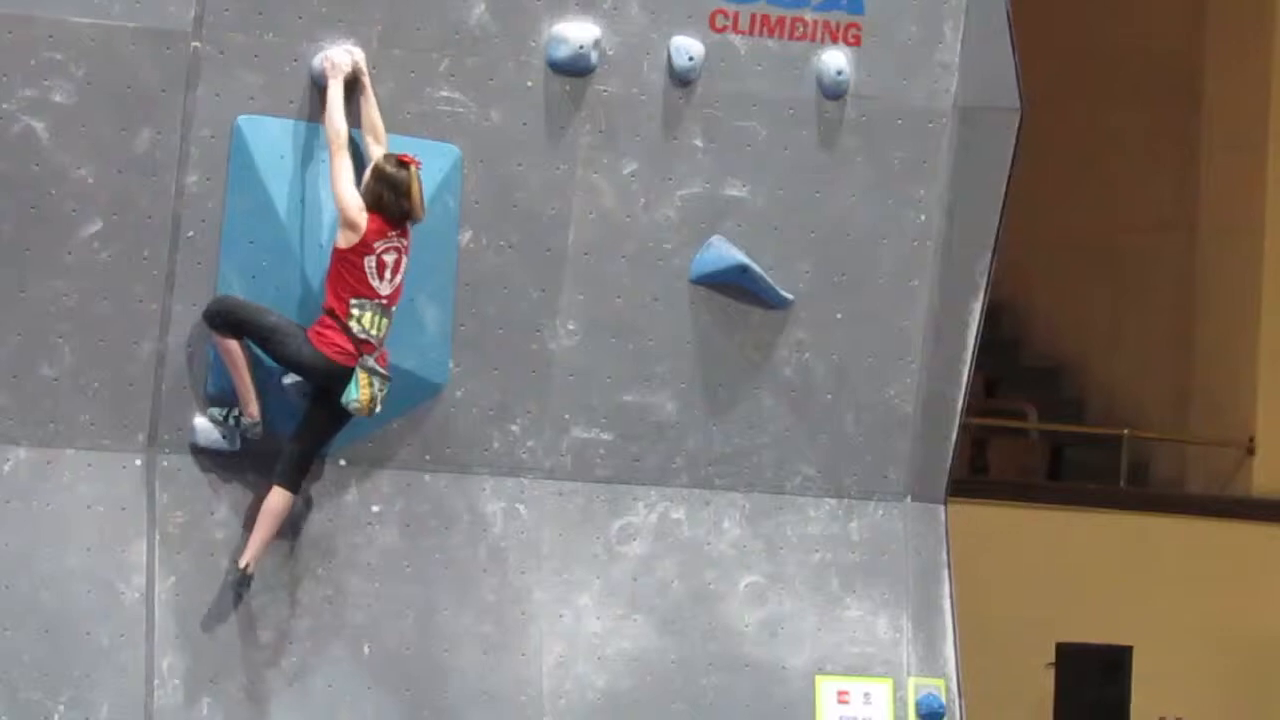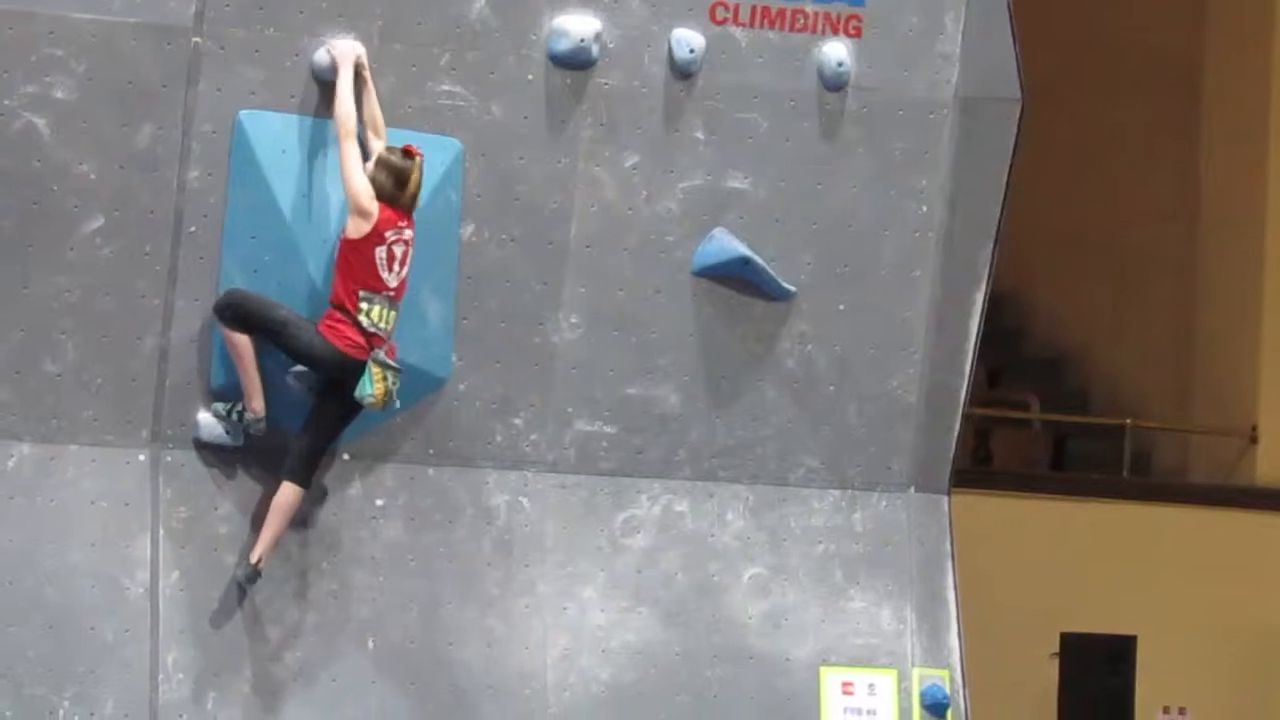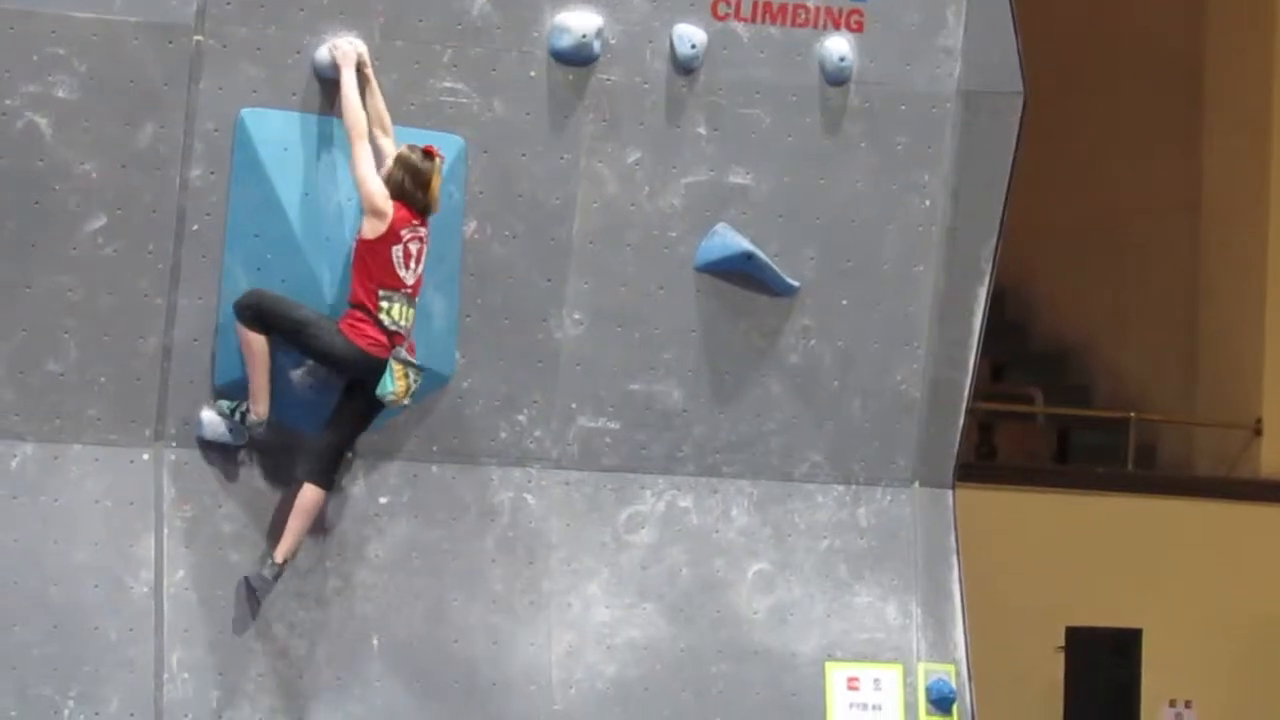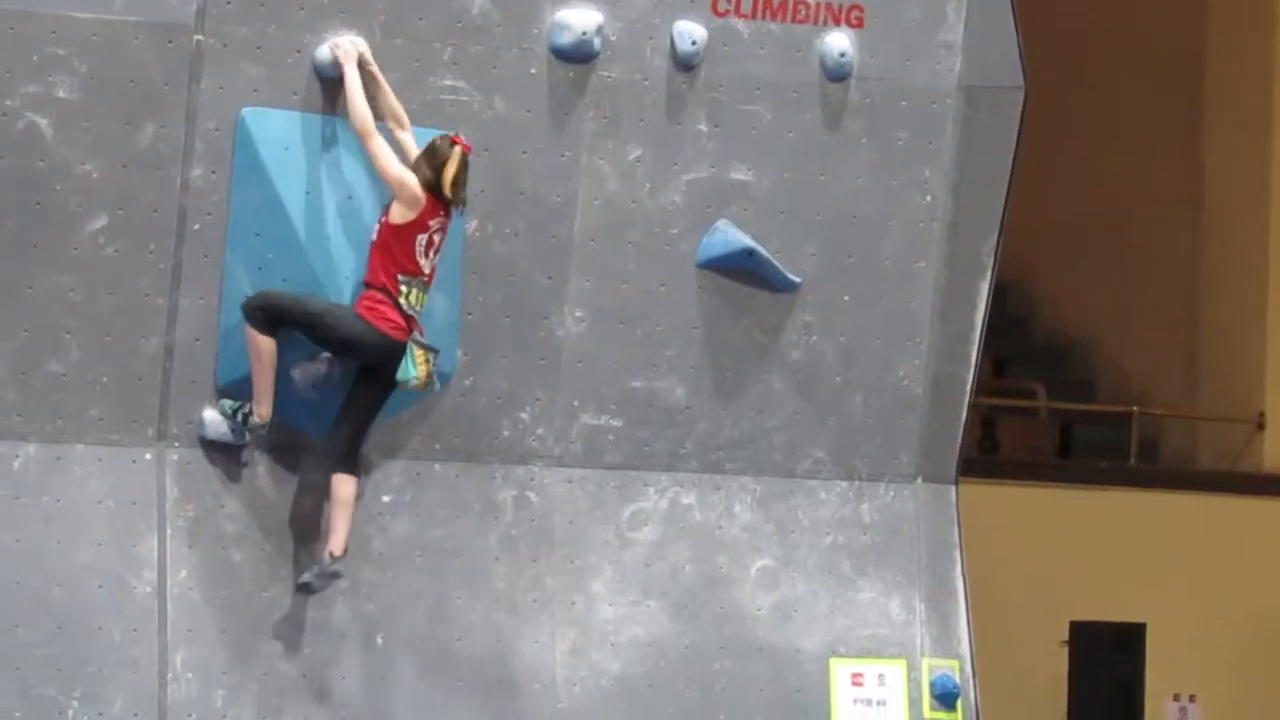
dt=0.3s
person 1, frame 1
left shoulder: (357, 222)
right shoulder: (401, 227)
left elbow: (338, 146)
right elbow: (375, 141)
left wrist: (336, 80)
right wrist: (363, 80)
left hip: (325, 356)
right hip: (362, 372)
left knee: (220, 311)
right knee: (294, 464)
left ankle: (248, 416)
right ankle: (245, 565)
person 1, frame 2
left shoulder: (367, 211)
right shoulder: (404, 220)
left elbow: (348, 136)
right elbow: (376, 138)
left wrist: (346, 69)
right wrist: (364, 75)
left hip: (336, 349)
right hip: (371, 365)
left knee: (232, 305)
right knee: (303, 457)
left ankle: (252, 412)
right ankle: (254, 561)
person 1, frame 3
left shoulder: (383, 210)
right shoulder: (418, 217)
left elbow: (359, 135)
right elbow: (382, 133)
left wrist: (348, 67)
right wrist: (367, 72)
left hip: (357, 348)
right hip: (390, 364)
left knee: (252, 305)
right knee: (323, 458)
left ankle: (254, 415)
right ankle: (275, 564)
person 1, frame 4
left shoulder: (414, 193)
right shoulder: (440, 205)
left elbow: (369, 133)
right elbow: (399, 126)
left wrist: (351, 67)
right wrist: (370, 67)
left hip: (371, 329)
right hip: (398, 343)
left knee: (261, 306)
right knee: (345, 443)
left ankle: (256, 416)
right ankle: (333, 554)
